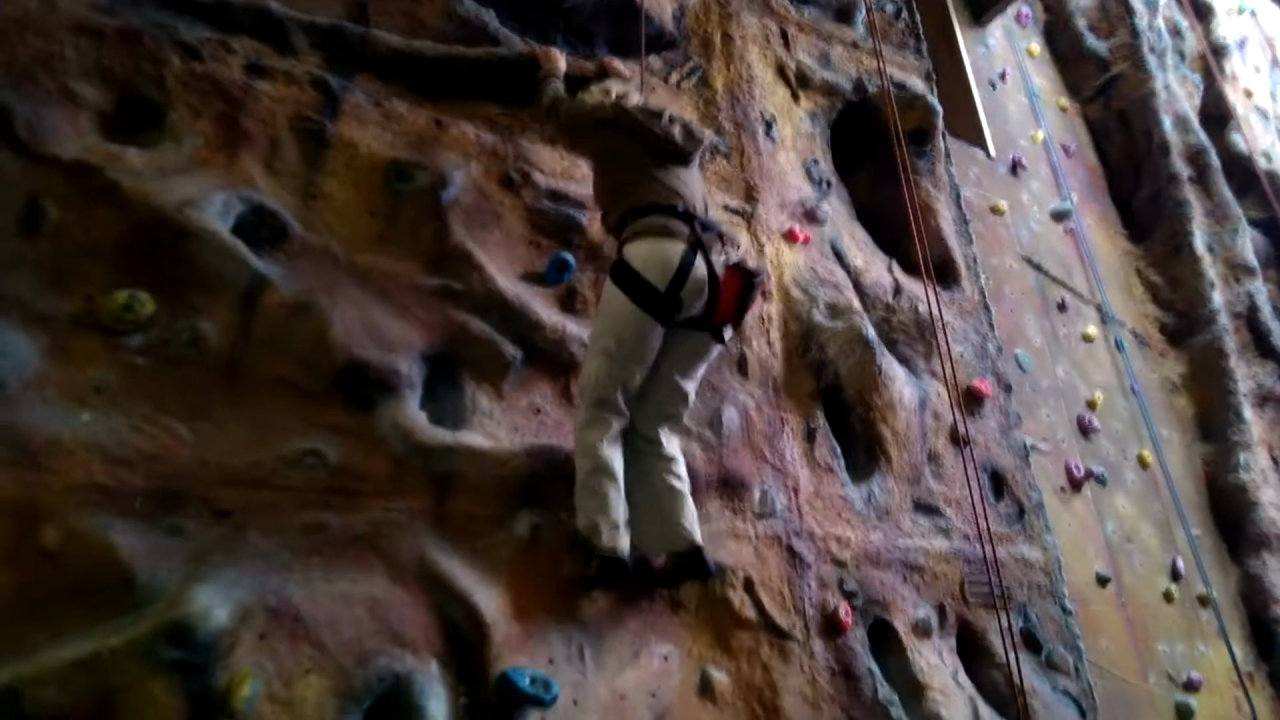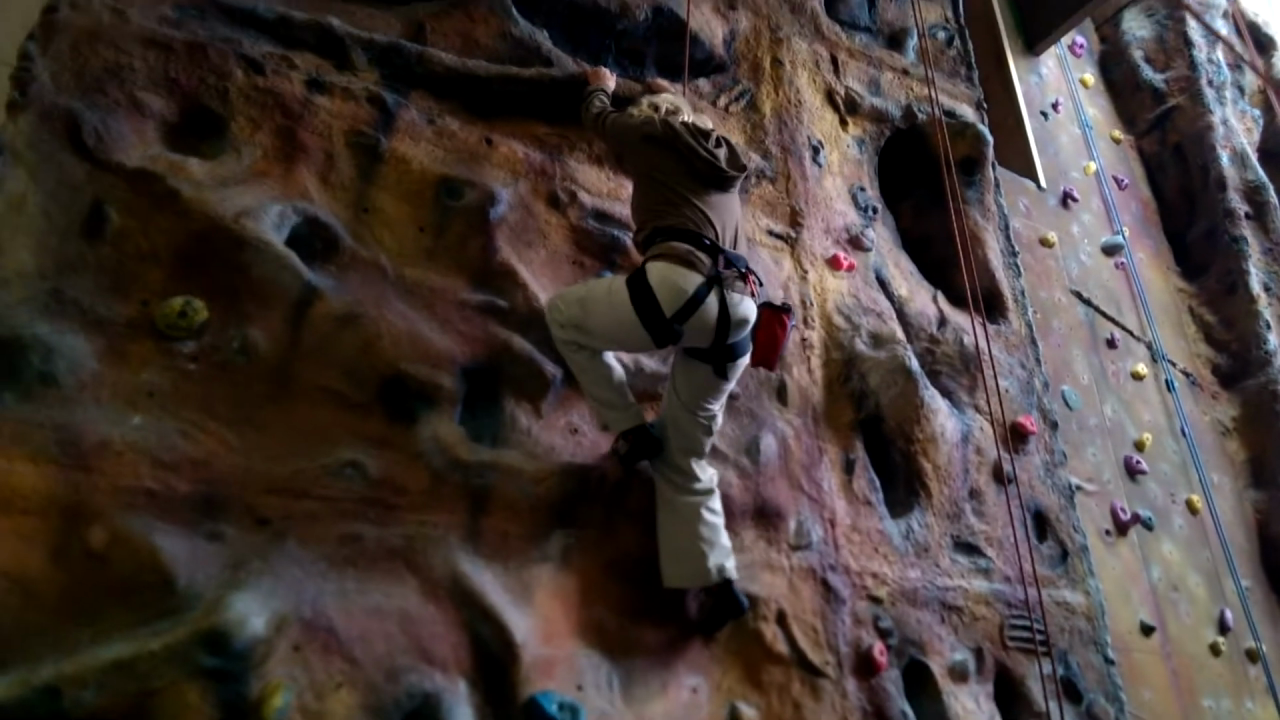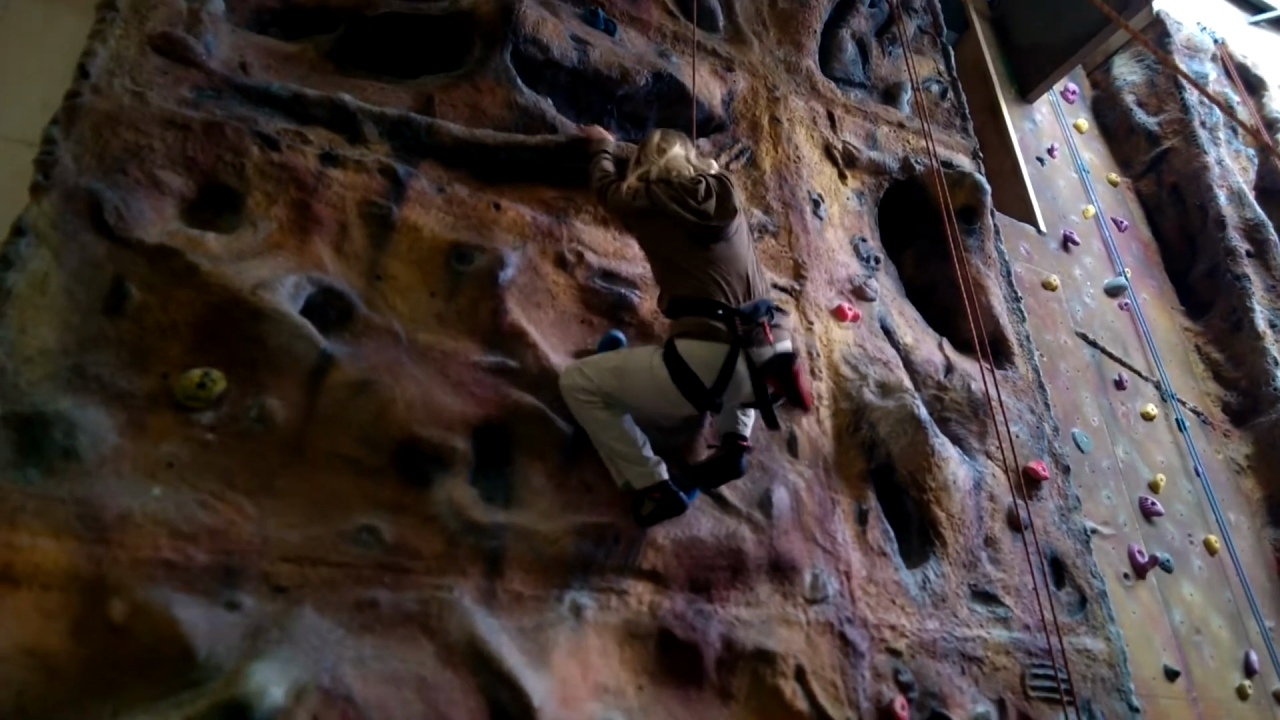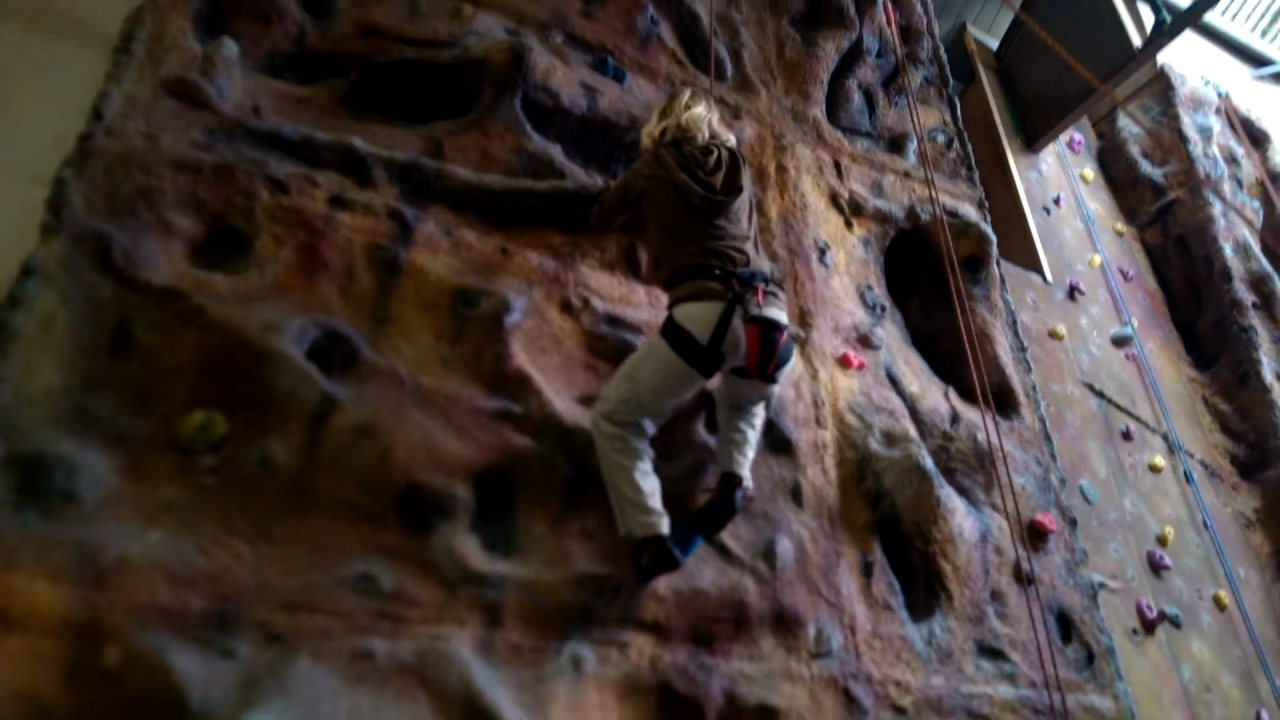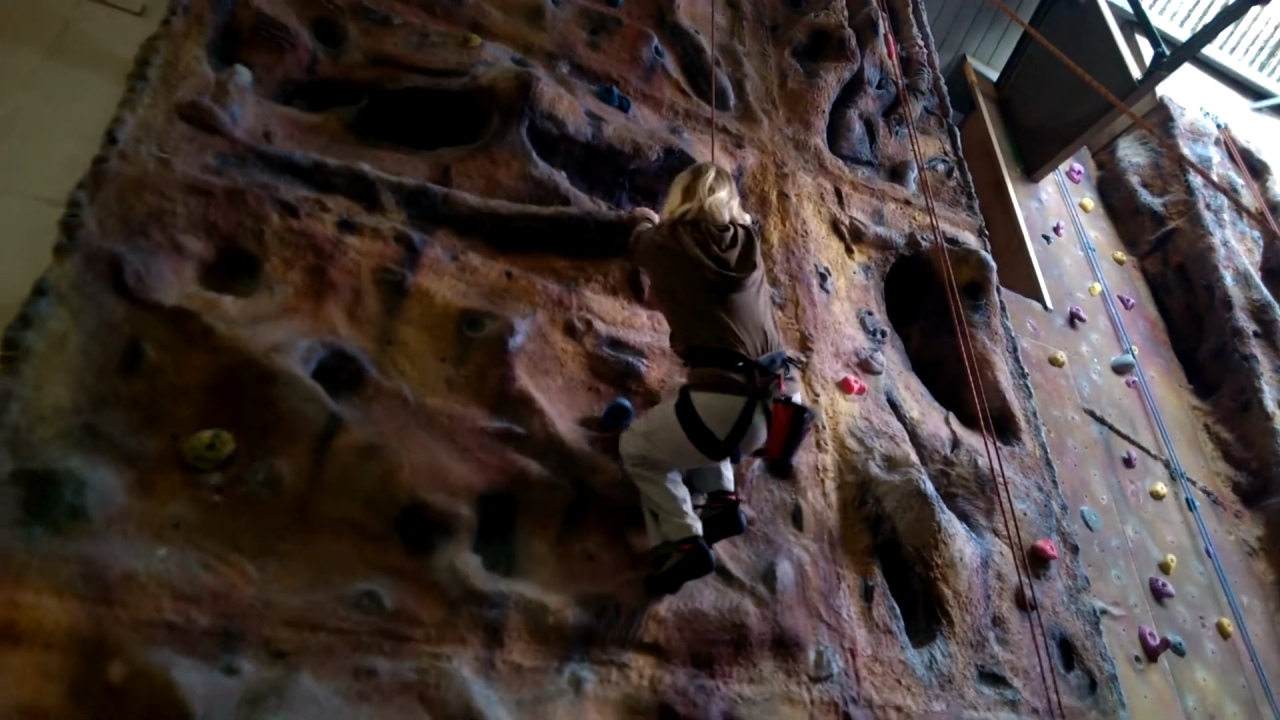
dt=1s
person 1, frame 1
left shoulder: (607, 119)
right shoulder: (679, 138)
left elbow: (556, 107)
left wrist: (553, 70)
right wrist: (625, 79)
left hip: (657, 256)
right hip: (714, 272)
left knee: (602, 409)
right knee: (653, 421)
left ankle: (608, 548)
right ankle: (684, 545)
person 1, frame 2
left shoulder: (652, 136)
right shoulder: (725, 162)
left elbow: (600, 116)
left wrist: (601, 84)
right wrist: (673, 100)
left hip: (676, 285)
right hip: (734, 314)
left knee: (564, 314)
right knee: (684, 457)
left ankle: (632, 430)
right ankle: (716, 583)
person 1, frame 3
left shoulder: (642, 203)
right shoulder: (726, 194)
left elbow: (605, 184)
left wrist: (599, 145)
left hip: (708, 361)
right hip: (773, 359)
left knee: (578, 382)
left ankle: (654, 487)
right ankle: (735, 443)
person 1, frame 4
left shoulder: (651, 169)
right shoulder: (735, 170)
left elbow: (602, 219)
left wrist: (632, 203)
left hip: (704, 317)
right hip: (769, 317)
left knee: (614, 419)
right knee: (744, 399)
left ankle: (653, 537)
right ankle: (732, 483)
person 1, frame 5
left shoulder: (669, 243)
right shoulder: (745, 242)
left elbow: (640, 242)
left wrist: (646, 220)
left hip: (726, 403)
left knee: (637, 450)
right knee: (683, 400)
left ankle: (684, 543)
right ankle: (723, 500)
